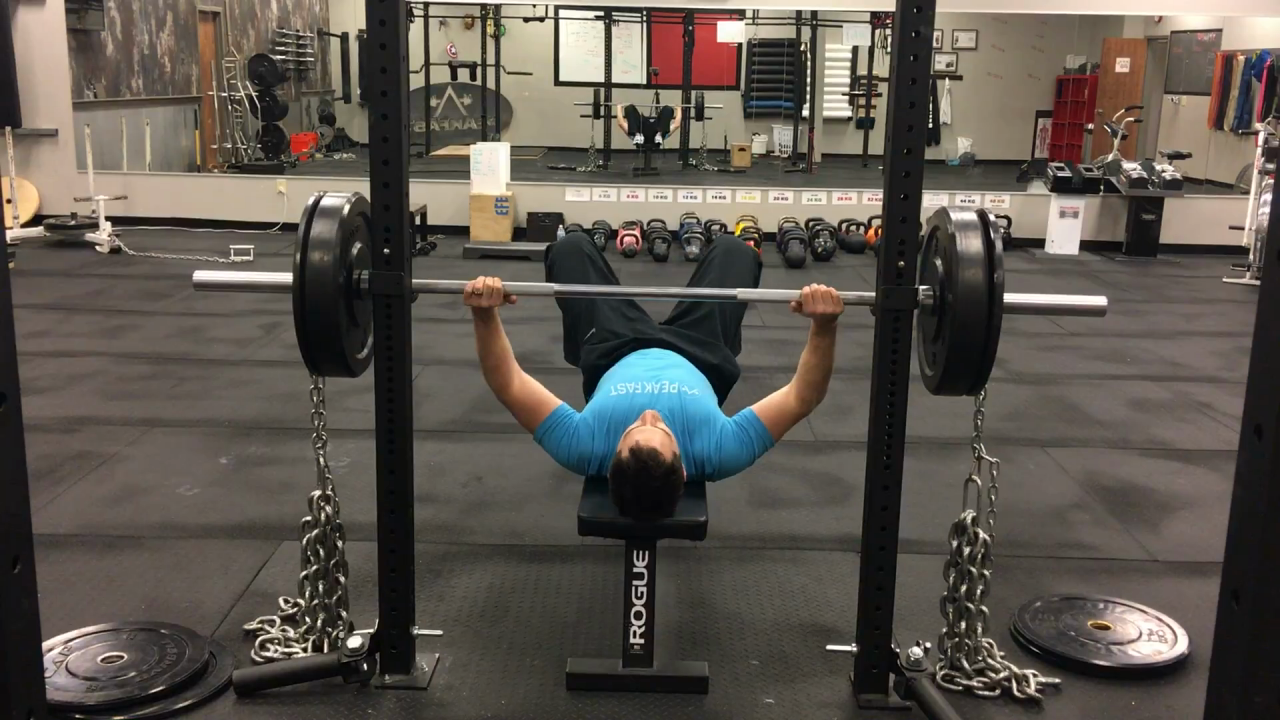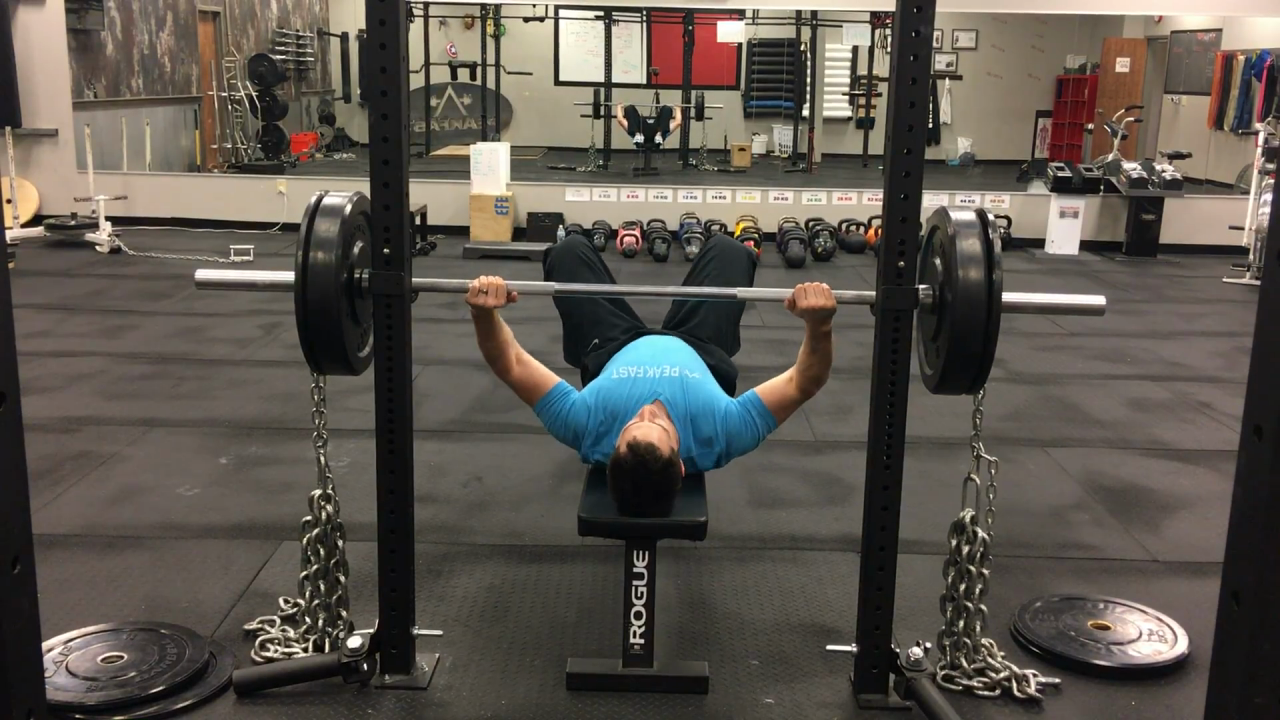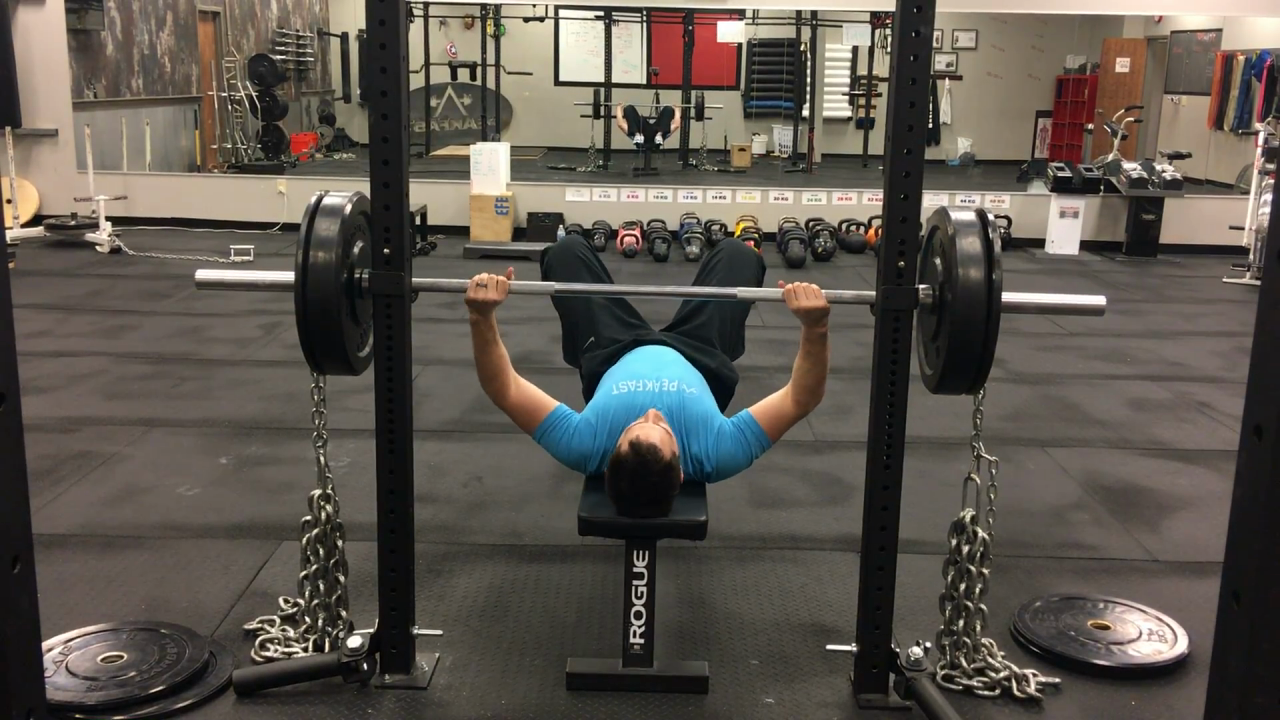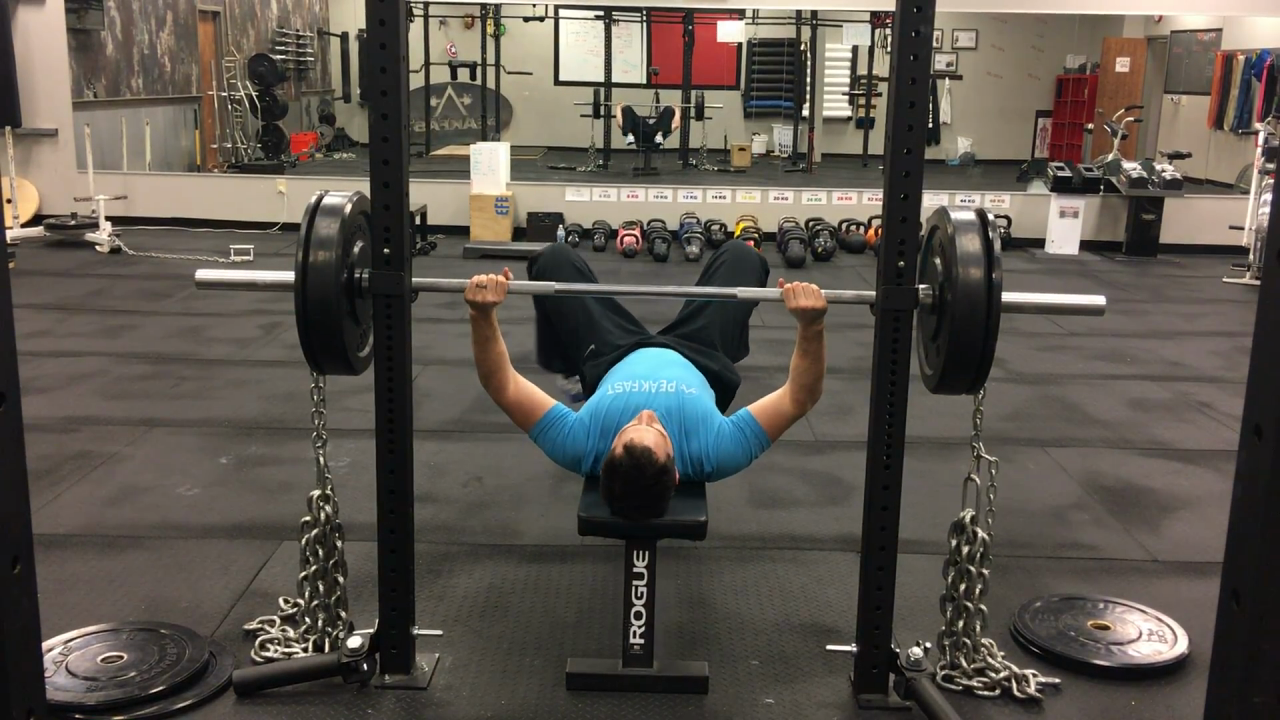
dt=1s
person 1, frame 1
left shoulder: (585, 448)
right shoulder: (715, 451)
left elbow: (508, 385)
right elbow: (803, 397)
left wrist: (485, 316)
right wrist: (823, 325)
left hip: (614, 358)
right hip: (697, 361)
left knee: (571, 247)
right knee: (733, 251)
person 1, frame 2
left shoulder: (587, 428)
right shoulder: (718, 435)
left elbow: (510, 364)
right elbow: (804, 382)
left wrist: (483, 314)
right wrist: (819, 324)
left hip: (613, 352)
right hip: (697, 352)
left knee: (570, 250)
right knee: (728, 250)
person 1, frame 3
left shoulder: (584, 447)
right shoulder: (714, 454)
left elbow: (503, 389)
right elbow: (801, 399)
left wrist: (482, 316)
right wrist: (814, 326)
left hip: (614, 360)
right hip: (698, 364)
left knee: (568, 250)
right knee: (737, 252)
person 1, frame 4
left shoulder: (581, 447)
right shoulder: (712, 454)
left elbow: (502, 387)
right elbow: (799, 398)
left wrist: (482, 315)
right wrist: (811, 325)
left hip: (612, 363)
right hip: (698, 363)
left knee: (555, 259)
right knee: (741, 256)
left ankle: (570, 374)
